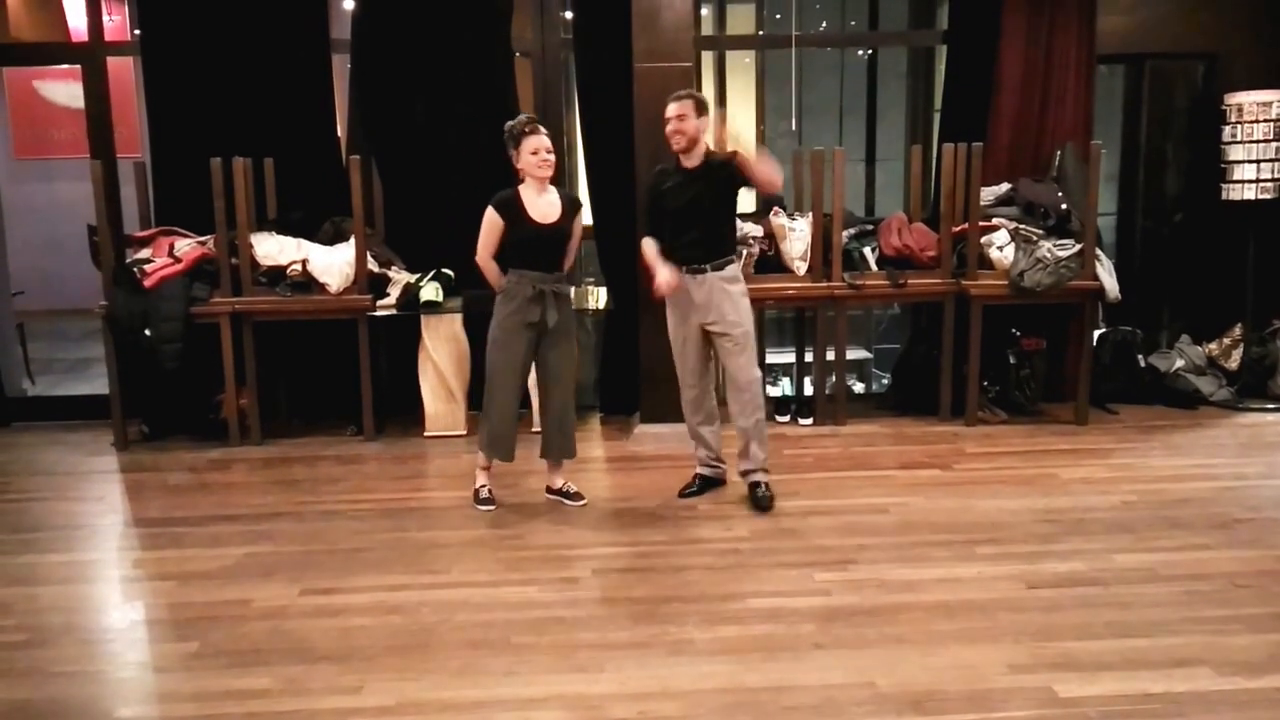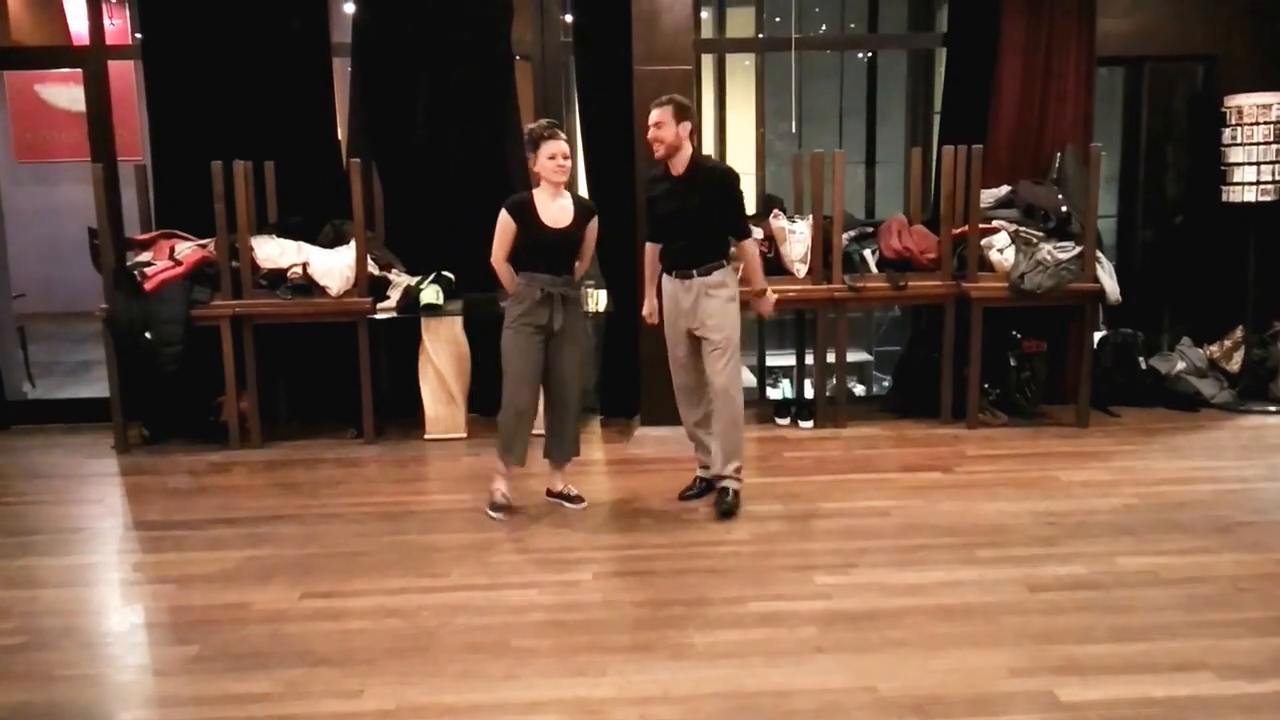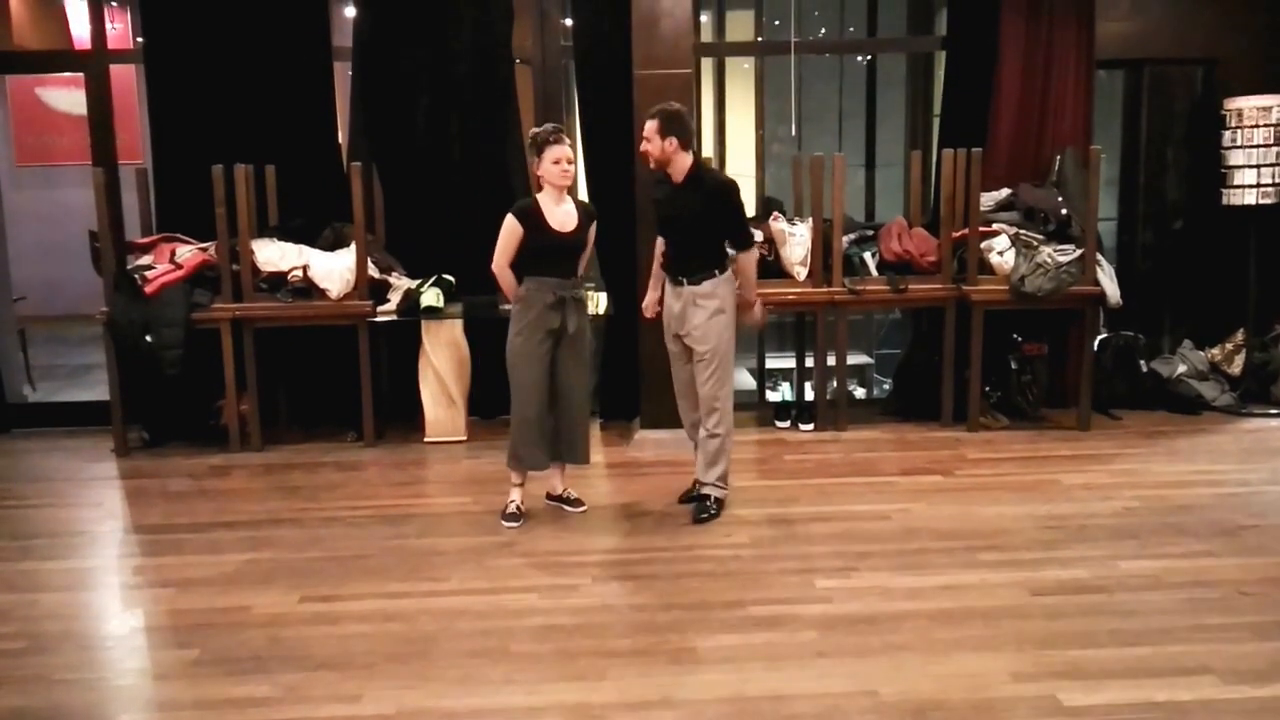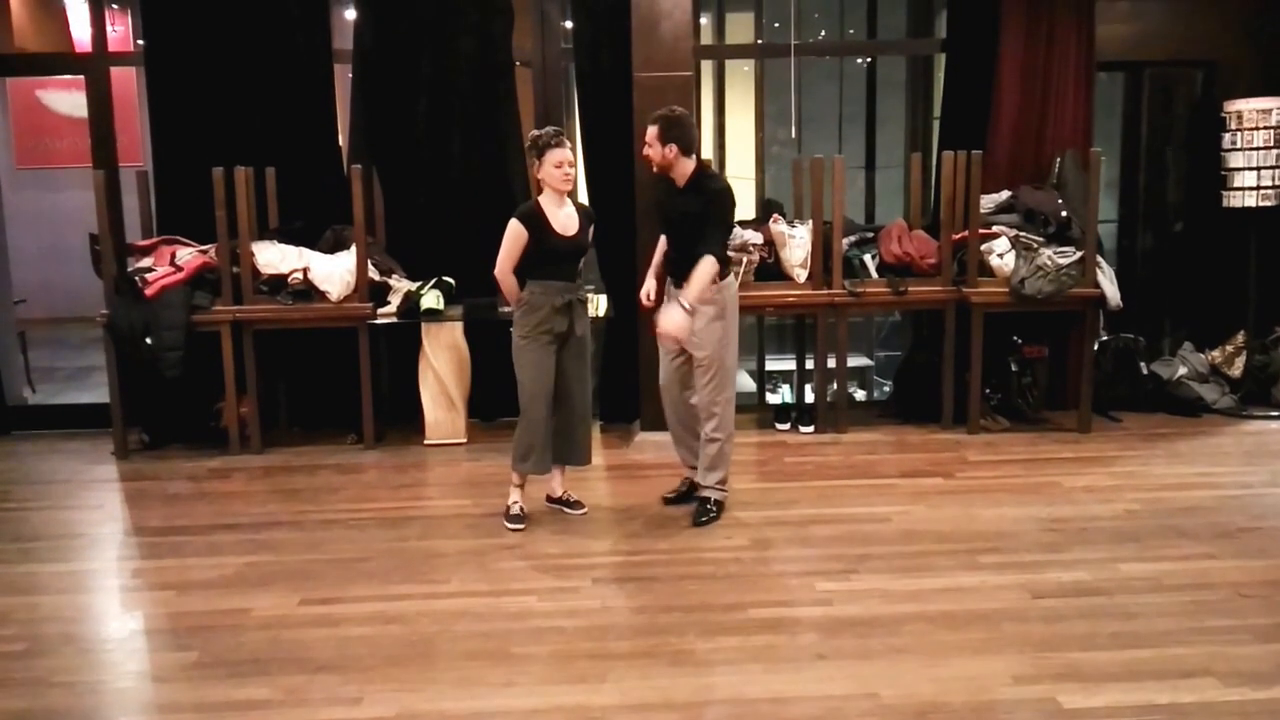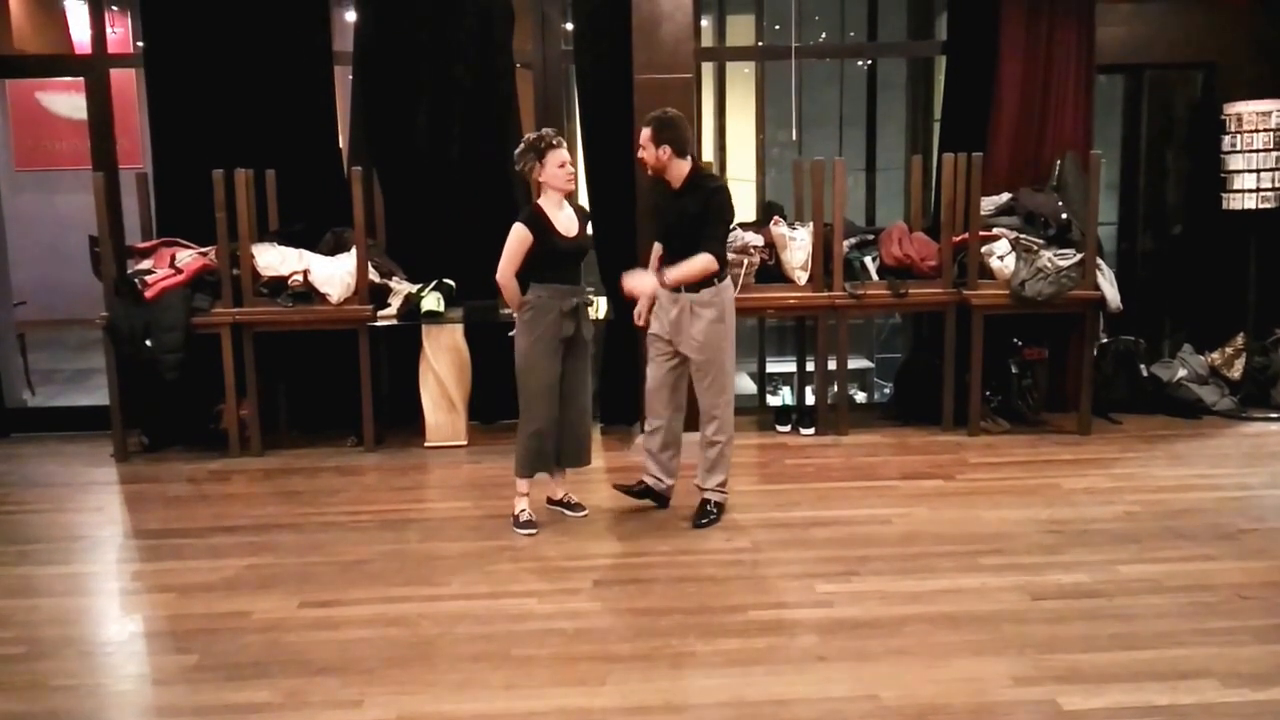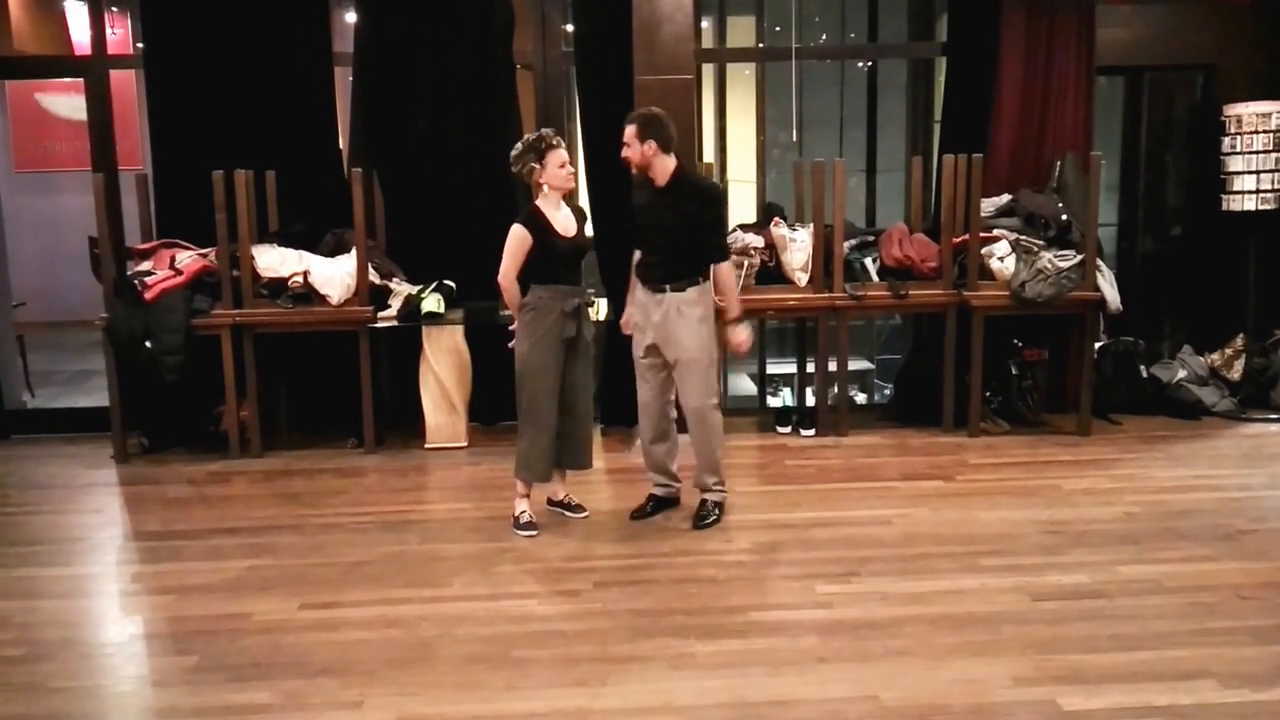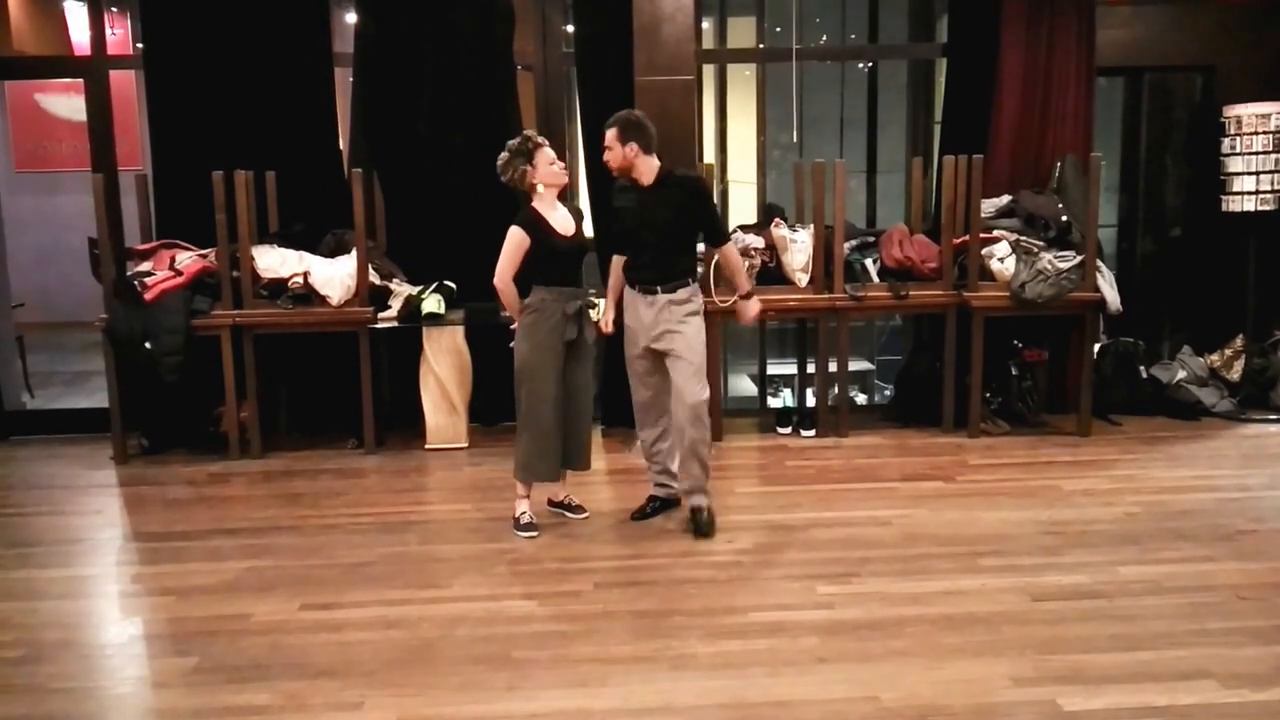
dt=0.3s
person 1, frame 1
left shoulder: (726, 165)
right shoulder: (662, 179)
left elbow: (773, 182)
right elbow: (649, 236)
left wrist: (736, 147)
right wrist: (659, 269)
left hip: (724, 281)
right hip: (682, 291)
left knee: (744, 379)
right knee: (692, 384)
left ankle: (755, 472)
right ankle: (709, 466)
person 1, frame 2
left shoulder: (719, 176)
right shoulder: (655, 184)
left elbow: (744, 236)
left wrist: (760, 289)
right wrist: (650, 293)
left hip: (715, 285)
right hip: (674, 287)
left knee: (723, 385)
right knee: (687, 387)
left ankle: (728, 478)
right ankle: (707, 469)
person 1, frame 3
left shoulder: (717, 187)
right shoulder: (661, 186)
left elbow: (743, 247)
left wrist: (750, 298)
right wrist: (654, 287)
left hip: (710, 293)
right hip: (674, 293)
left knee: (713, 395)
right knee: (686, 394)
left ankle: (713, 486)
right ankle: (705, 474)
person 1, frame 4
left shoulder: (715, 192)
right shoulder: (665, 185)
left elbow: (713, 256)
left wrist: (682, 307)
right wrist: (654, 274)
left hip: (711, 298)
right hip: (676, 297)
left knee: (714, 399)
right knee: (673, 392)
left ankle: (713, 489)
right ankle: (694, 475)
person 1, frame 5
left shoulder: (713, 192)
right shoulder: (661, 188)
left elbow: (710, 258)
left wrist: (658, 279)
right wrist: (649, 293)
left hip: (706, 301)
right hip: (669, 300)
left knee: (714, 402)
right knee: (658, 394)
left ankle: (713, 491)
right ankle: (657, 480)
person 1, frame 6
left shoulder: (702, 192)
right shoulder: (640, 190)
left elbow: (721, 259)
left wrist: (734, 320)
right wrist: (632, 304)
left hip: (689, 302)
right hip: (647, 302)
left knee: (700, 403)
right knee: (651, 405)
left ankle: (712, 493)
right ankle: (664, 488)
person 1, frame 7
left shoulder: (688, 187)
right shoulder: (621, 193)
left elbow: (721, 242)
left wrist: (746, 293)
right wrist: (610, 305)
left hip: (679, 303)
right hip: (636, 304)
left knee: (691, 401)
right knee: (648, 405)
left ankle: (697, 498)
right ankle: (664, 487)
person 2, frame 1
left shoulder: (570, 203)
right shoulder: (504, 204)
right elbow: (484, 257)
right wrist: (513, 290)
left hip: (558, 302)
right hip: (516, 302)
left knee: (560, 390)
right knee: (503, 389)
left ankle: (556, 478)
right ankle: (482, 476)
person 2, frame 2
left shoulder: (585, 210)
right shoulder: (518, 207)
right elbow: (499, 260)
right wrist: (526, 293)
left hip: (569, 306)
right hip: (527, 308)
left knee: (566, 394)
right knee: (519, 396)
left ankle: (557, 481)
right ankle: (502, 480)
person 2, frame 3
left shoulder: (586, 213)
right shoulder: (524, 212)
right elbow: (500, 266)
right wrist: (525, 301)
left hip: (573, 309)
right hip: (533, 311)
left knee: (572, 398)
right knee: (529, 400)
left ankle: (557, 484)
right ankle: (516, 490)
person 2, frame 4
left shoulder: (585, 215)
right shoulder: (527, 216)
right elbow: (503, 271)
right wrist: (525, 307)
left hip: (575, 312)
right hip: (537, 315)
left knee: (574, 402)
right knee: (536, 403)
left ankle: (558, 487)
right ankle: (515, 493)
person 2, frame 5
left shoulder: (581, 215)
right shoulder: (531, 219)
right elbow: (505, 276)
right wrist: (525, 314)
left hip: (576, 315)
right hip: (542, 317)
left knee: (574, 404)
right knee: (538, 408)
left ankle: (558, 489)
right ankle: (522, 499)
person 2, frame 6
left shoulder: (578, 214)
right shoulder: (529, 221)
right elbow: (506, 278)
right wrist: (524, 317)
left hip: (576, 316)
right hip: (542, 318)
left knee: (575, 404)
right knee: (538, 408)
left ankle: (558, 490)
right ankle: (522, 500)
person 2, frame 7
left shoulder: (574, 214)
right shoulder: (527, 221)
right elbow: (502, 280)
left wrist: (579, 309)
right wrist: (522, 319)
left hip: (577, 317)
right hip: (544, 319)
left knee: (575, 405)
right knee: (538, 409)
left ankle: (558, 491)
right ankle: (522, 501)
